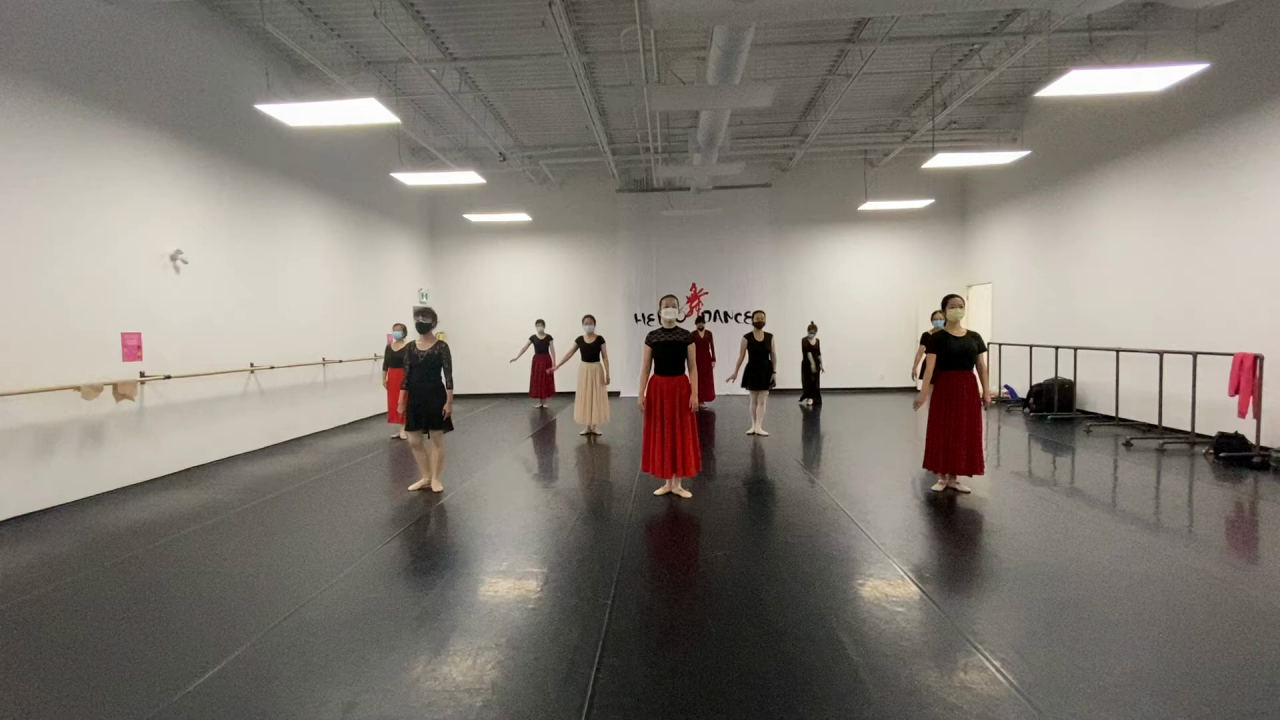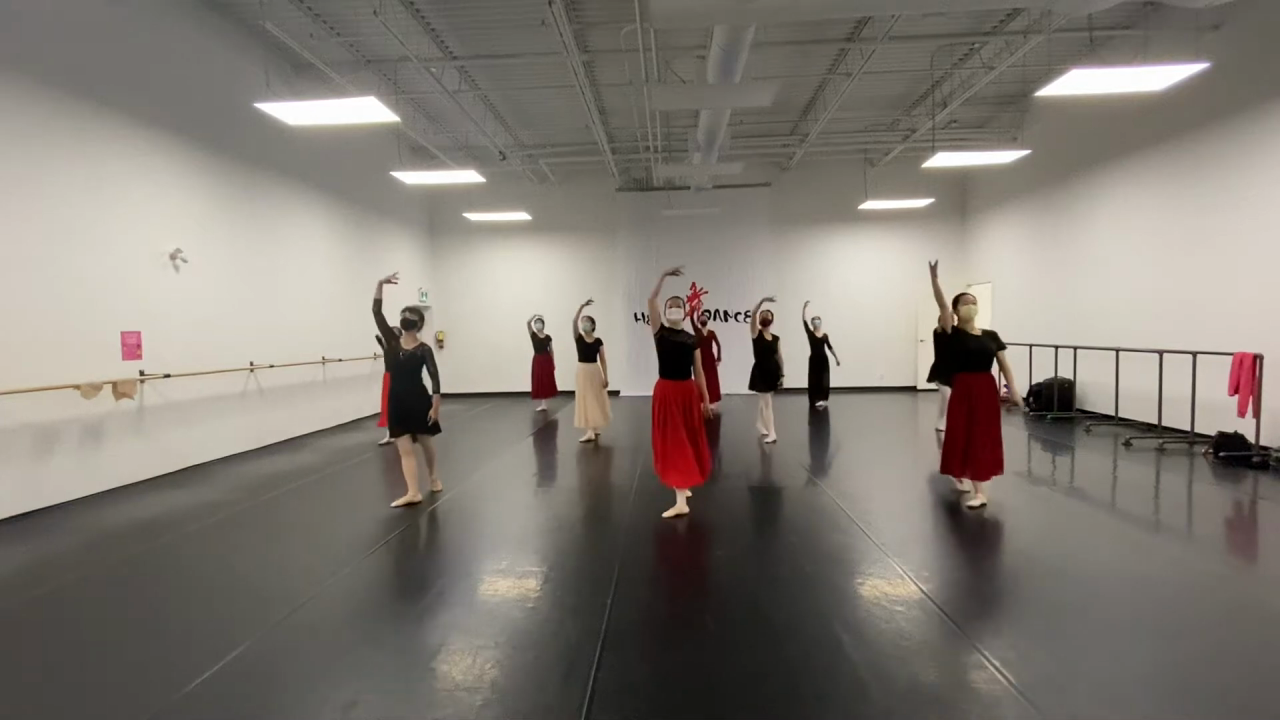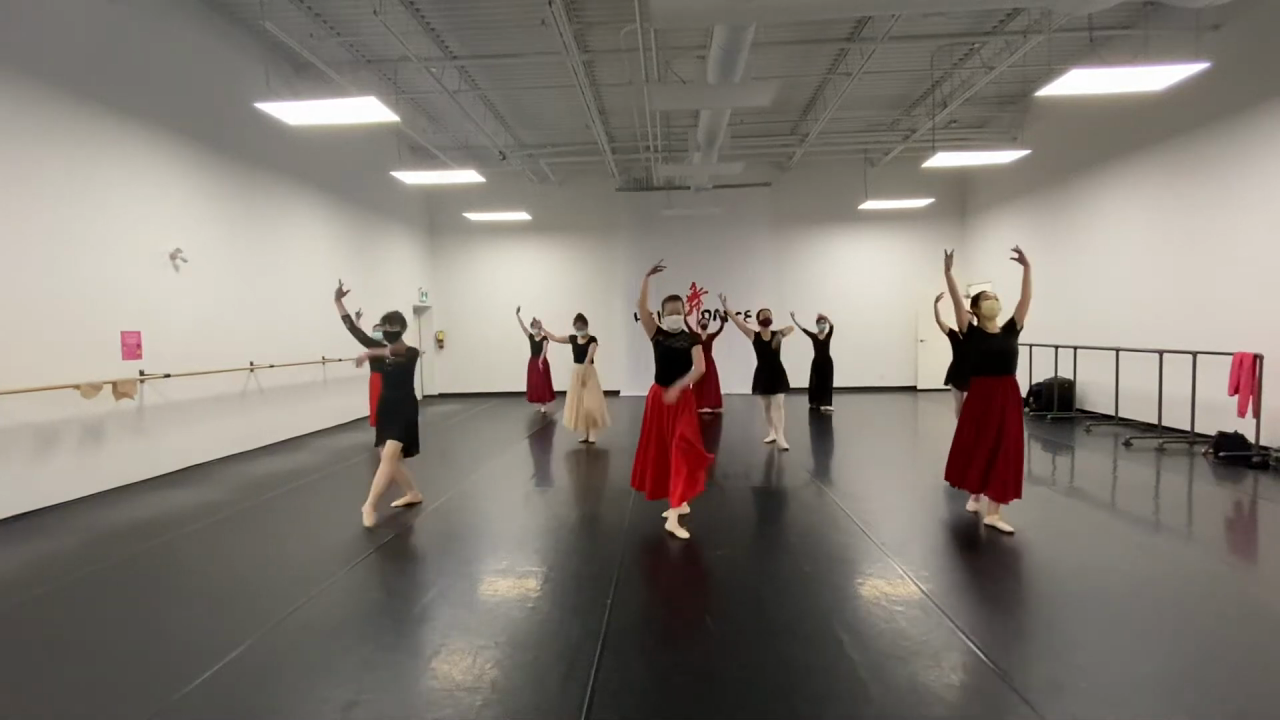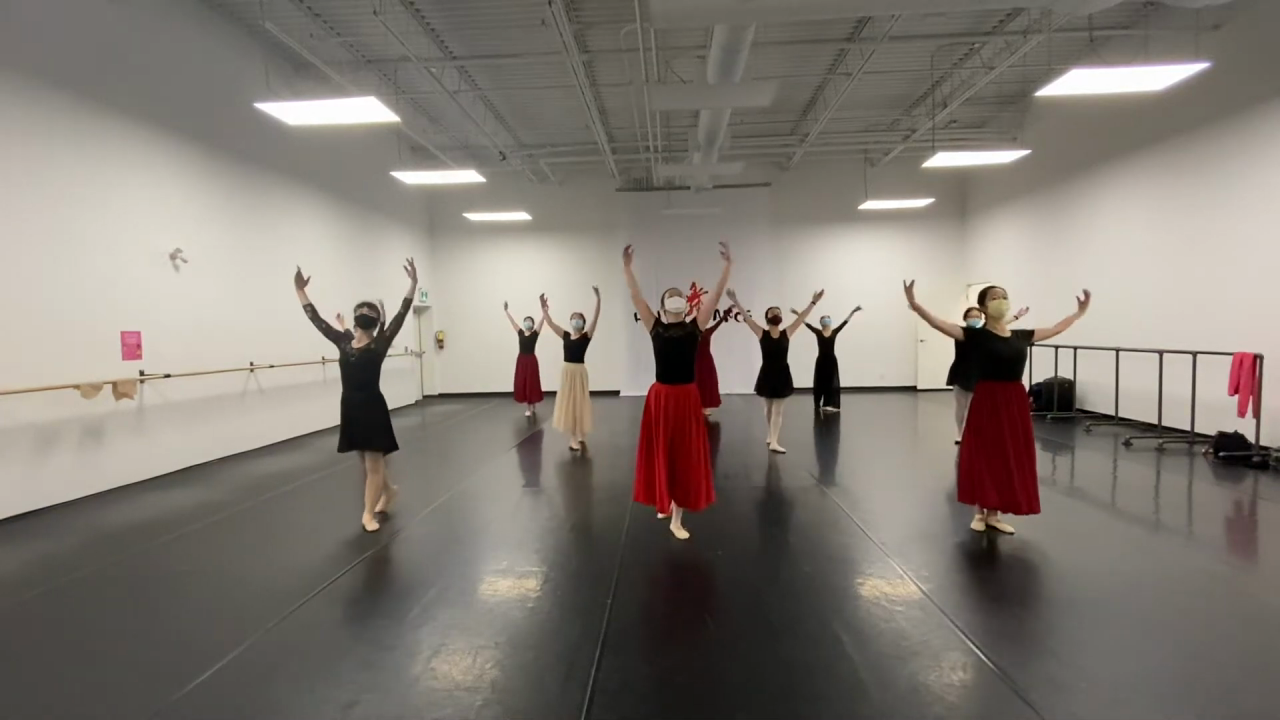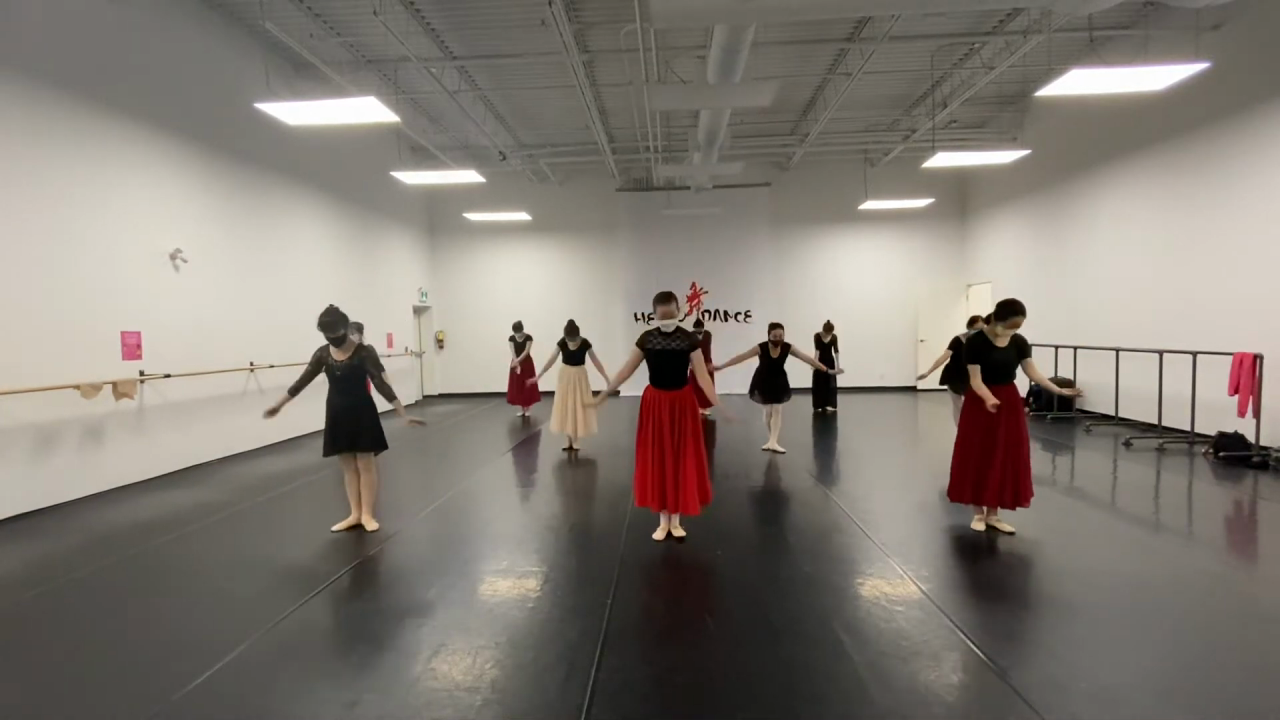
dt=1s
person 1, frame 1
left shoulder: (686, 336)
right shoulder: (652, 336)
left elbow: (692, 366)
right elbow: (646, 367)
left wrist: (694, 393)
right wrist: (641, 393)
left hip: (680, 387)
right hip: (658, 387)
left knee: (681, 435)
right knee: (660, 434)
left ankle: (677, 484)
right ankle: (667, 482)
person 1, frame 2
left shoulder: (692, 339)
right shoulder: (659, 332)
left elbow: (699, 371)
right elbow: (651, 302)
left wrist: (706, 399)
right wrist: (663, 278)
left hip: (688, 392)
right hip: (666, 392)
left knee: (689, 441)
right knee: (672, 443)
left ankle: (683, 485)
right ankle: (681, 501)
person 1, frame 3
left shoulder: (692, 340)
right shoulder: (657, 335)
left elbow: (700, 368)
right elbow: (641, 307)
left wrist: (678, 386)
right wrist: (648, 277)
left hip: (682, 399)
right hip: (657, 397)
left knee: (681, 453)
right knee: (660, 453)
left ankle: (673, 518)
right ankle: (680, 504)
person 1, frame 4
left shoulder: (695, 327)
right shoulder: (655, 327)
left elbow: (716, 295)
right elbow: (635, 296)
left wrist: (727, 264)
right wrist: (627, 265)
left hip: (687, 397)
right hip: (660, 397)
left knee: (686, 456)
right knee: (660, 453)
left ankle: (677, 519)
right ankle: (665, 504)
person 1, frame 5
left shoulder: (689, 339)
right shoulder: (646, 339)
left elbow: (701, 374)
right elbow: (627, 370)
left wrist: (717, 404)
right wrist: (603, 396)
left hip: (682, 402)
right hip: (654, 401)
left knee: (681, 460)
right knee: (657, 460)
left ankle: (676, 520)
right ankle: (663, 520)
person 2, frame 1
left shoulder: (974, 337)
right shoulder: (938, 337)
left elbow: (981, 366)
right elbow: (930, 366)
left wrist: (986, 391)
right wrist: (924, 392)
left hip: (968, 387)
right hip: (945, 386)
left knee: (965, 434)
right knee: (943, 432)
left ankle: (954, 478)
right ankle: (941, 478)
person 2, frame 2
left shoulder: (991, 336)
right shoulder: (953, 334)
left elbow: (1004, 364)
right elbow: (942, 307)
left wrist: (1013, 391)
right wrist: (935, 279)
left hip: (988, 389)
right hip: (964, 389)
left knee: (984, 438)
right knee: (965, 436)
left ankle: (963, 478)
right ankle: (979, 492)
person 2, frame 3
left shoulder: (1011, 330)
right shoulder: (971, 334)
left elbow: (1026, 298)
right elbow: (956, 302)
left wrist: (1025, 267)
right wrist: (948, 272)
left hip: (1008, 396)
right hip: (980, 395)
left knee: (1005, 453)
right knee: (975, 448)
left ankle: (993, 513)
right ankle: (975, 494)
person 2, frame 4
left shoulder: (1021, 337)
right shoulder: (976, 335)
left elbow: (1054, 330)
right elbow: (940, 325)
left wrist: (1079, 312)
right wrist: (914, 304)
left hip: (1016, 402)
right hip: (987, 401)
left knee: (1011, 459)
right knee: (984, 457)
left ankle: (994, 514)
right ankle: (979, 513)
person 2, frame 5
left shoulder: (1019, 342)
right shoulder: (975, 342)
left elbow: (1033, 373)
right elbow: (975, 380)
left wrist: (1060, 391)
right wrist: (988, 399)
left hip: (1010, 402)
right hip: (981, 404)
left knee: (1006, 458)
right knee: (978, 457)
left ankle: (993, 514)
right ankle: (978, 513)
person 3, frame 1
left shoulder: (441, 347)
right shoulder: (411, 348)
left elbow: (448, 375)
right elbow: (406, 376)
left wrist: (449, 401)
right wrist: (401, 402)
left hip: (435, 396)
right hip: (415, 397)
left knee: (436, 441)
right knee: (414, 441)
left ankle: (436, 478)
right ankle: (426, 476)
person 3, frame 2
left shoulder: (424, 349)
right shoulder: (392, 341)
left elbow: (435, 379)
right elbow: (377, 313)
left wrist: (435, 406)
right wrist: (380, 286)
left hip: (418, 400)
right hip: (396, 400)
left knee: (426, 443)
right knee: (404, 449)
left ankle: (433, 477)
right ankle: (413, 493)
person 3, frame 3
left shoulder: (410, 353)
right shoulder: (380, 348)
left elbow: (398, 351)
right elbow: (353, 329)
left wrist: (372, 353)
right wrist: (338, 302)
left hip: (405, 408)
right hip: (386, 407)
left knee: (388, 457)
right knee: (391, 457)
left ankle: (369, 506)
right ankle: (412, 493)
person 3, frame 4
left shoulder: (379, 344)
right shoulder: (343, 341)
left elbow: (402, 314)
right elbow: (315, 318)
left wrist: (413, 283)
right wrist: (301, 291)
left hip: (372, 406)
right hip: (349, 406)
left knee: (373, 463)
right knee: (368, 460)
left ankle: (368, 513)
right ankle: (387, 491)
person 3, frame 5
left shoulder: (364, 353)
right shoulder: (322, 354)
left elbow: (380, 383)
right elbow: (304, 380)
left wrist: (404, 413)
right wrist: (279, 404)
left hip: (361, 411)
right hip: (336, 412)
left knee: (365, 465)
right knee: (348, 466)
left ankle: (367, 514)
right ankle: (355, 514)
